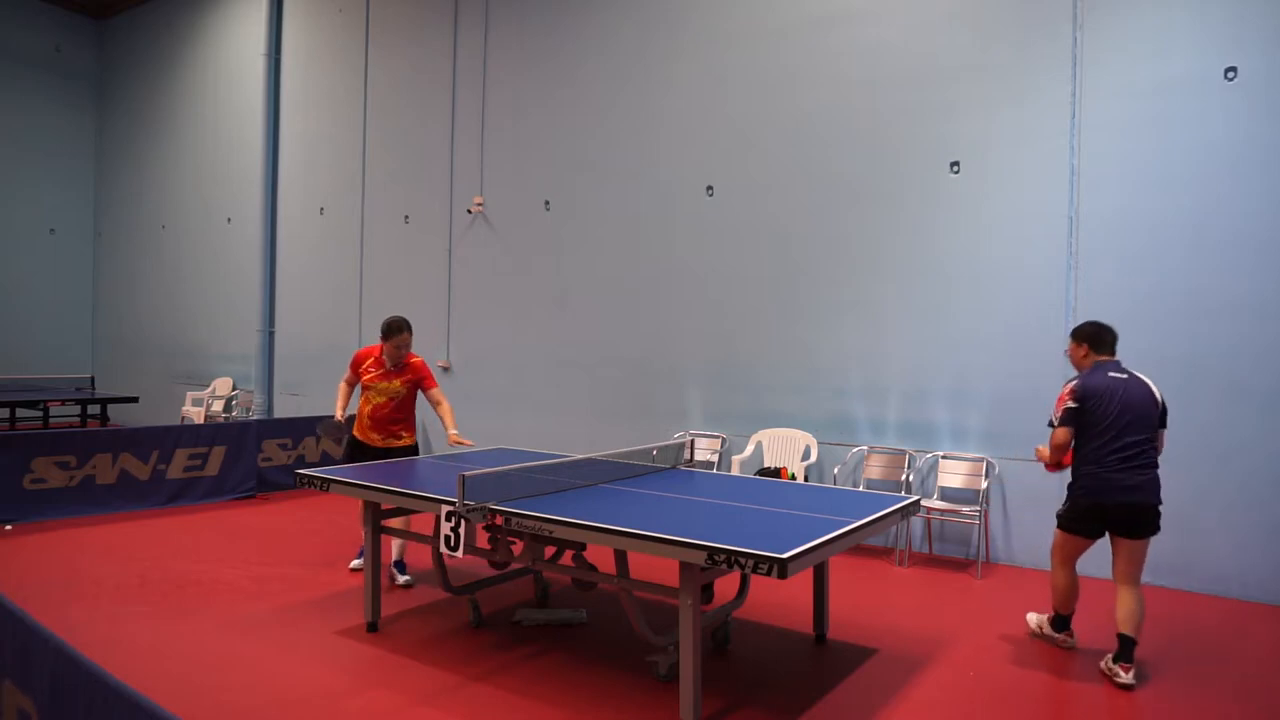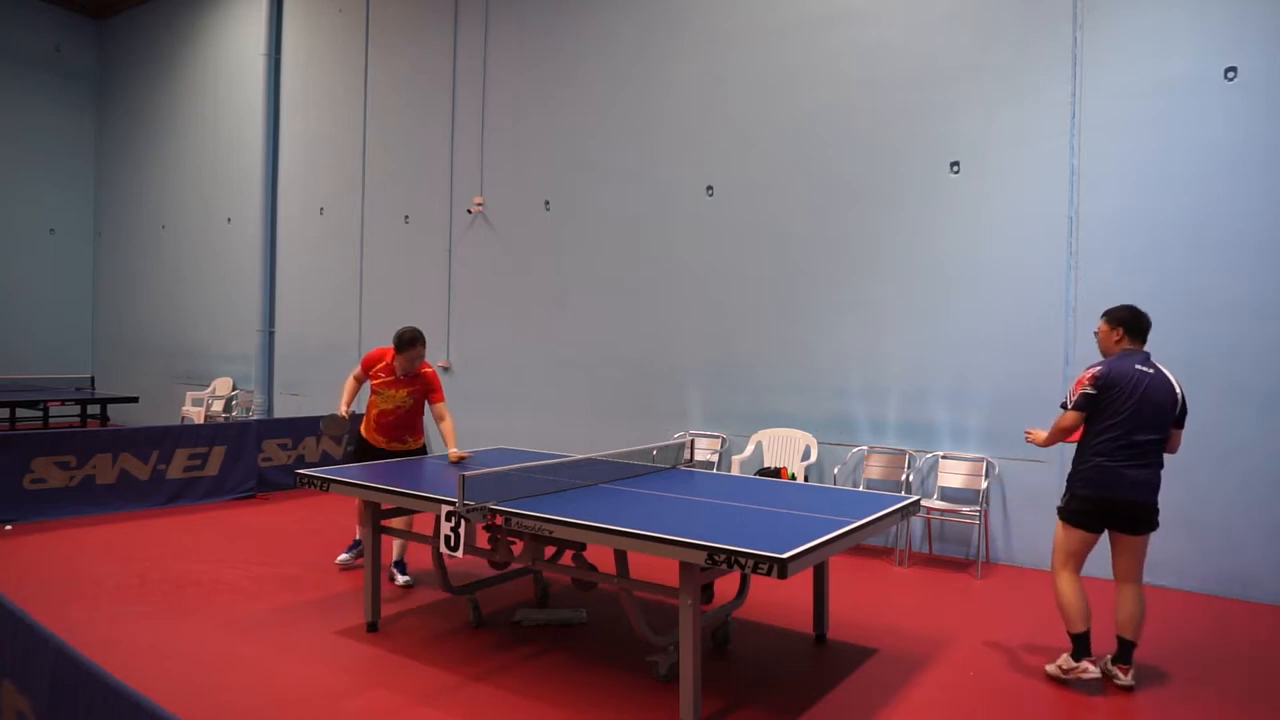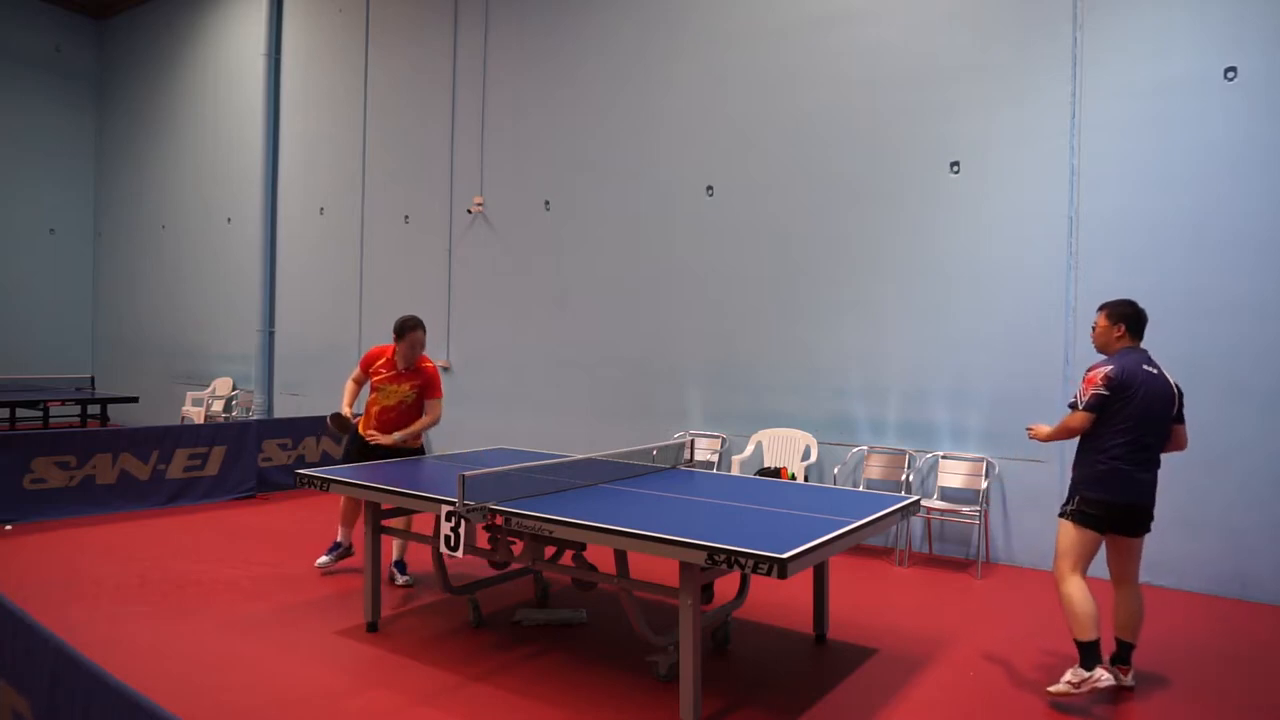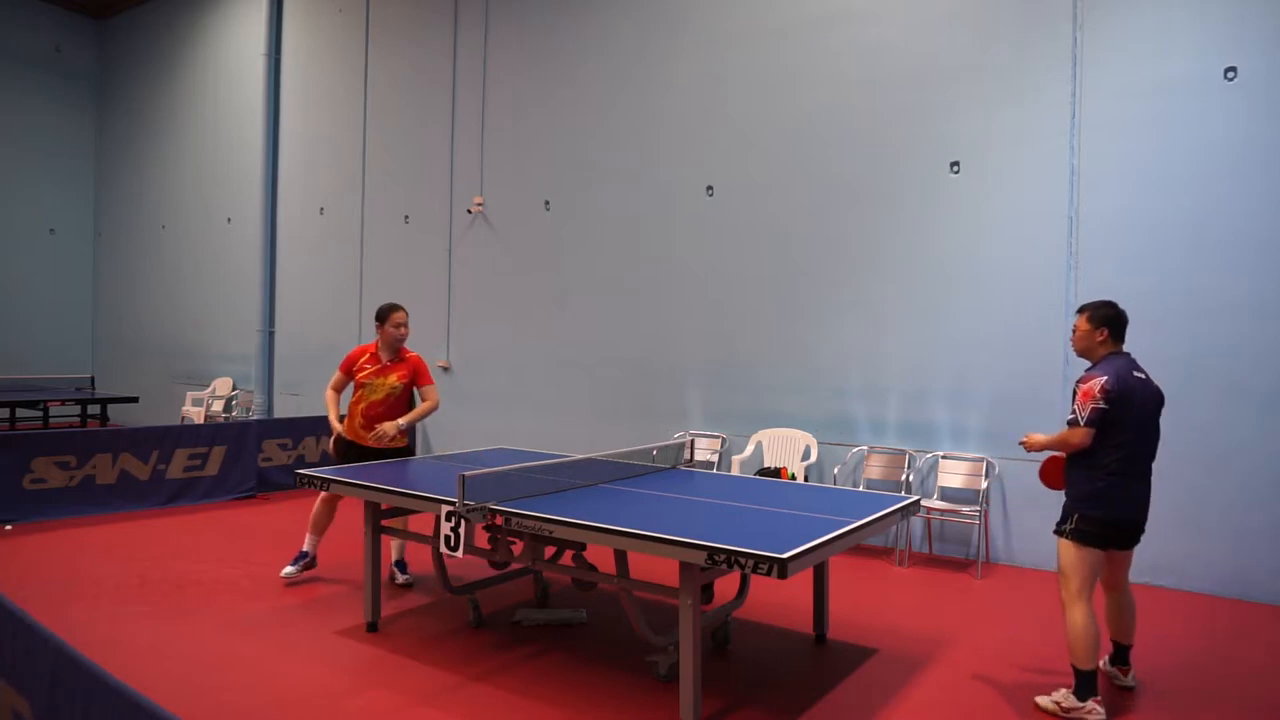
dt=0.3s
person 1, frame 1
left shoulder: (1079, 387)
right shoulder: (1148, 388)
left elbow: (1061, 441)
right elbow: (1157, 445)
left wrist: (1050, 458)
left hip: (1092, 493)
right hip: (1142, 495)
left knee: (1062, 561)
right knee: (1128, 582)
left ankle: (1060, 628)
right ankle: (1123, 662)
person 1, frame 2
left shoulder: (1100, 373)
right shoulder: (1170, 384)
left elbow: (1069, 423)
right elbow: (1172, 443)
left wrist: (1046, 439)
left hip: (1092, 487)
right hip: (1142, 492)
left knee: (1064, 570)
right knee: (1130, 581)
left ankle: (1081, 657)
right ankle: (1122, 664)
person 1, frame 3
left shoulder: (1106, 371)
right shoulder: (1166, 381)
left elbow: (1078, 423)
right elbow: (1178, 440)
left wrist: (1047, 433)
left hip: (1096, 489)
right hip: (1139, 493)
left knee: (1069, 574)
right knee: (1126, 581)
left ankle: (1090, 668)
right ankle: (1122, 665)
person 1, frame 4
left shoulder: (1098, 379)
right shoulder: (1147, 382)
left elbow: (1078, 439)
left wrist: (1042, 443)
left hip: (1092, 504)
right hip: (1133, 504)
left knee: (1075, 598)
right knee: (1117, 586)
right ankle: (1120, 666)
person 2, frame 1
left shoulder: (417, 367)
right shoulder: (363, 357)
left elbow: (440, 401)
right elbow: (347, 383)
left wrist: (452, 431)
right wrist: (340, 408)
left hip: (400, 444)
right hip: (363, 439)
left ankle: (397, 562)
right ankle: (368, 548)
person 2, frame 2
left shoulder: (427, 376)
right shoulder: (375, 358)
left elbow: (443, 417)
right elbow: (356, 378)
left wrist: (451, 450)
right wrist: (344, 404)
left hip: (407, 448)
right hip: (370, 439)
left ankle: (397, 563)
right ankle: (360, 542)
person 2, frame 3
left shoulder: (429, 372)
right shoulder: (375, 356)
left elbow: (433, 416)
right elbow: (354, 381)
left wrist: (395, 438)
right wrist: (346, 406)
left hip: (405, 446)
right hip: (366, 437)
left ankle: (397, 564)
right ankle: (343, 544)
person 2, frame 4
left shoulder: (413, 363)
right shoulder: (357, 356)
left elbow: (432, 402)
right elbow: (333, 389)
left wrist: (399, 424)
right wrist: (333, 420)
left hip: (392, 446)
right hip: (352, 440)
right knee: (329, 496)
left ankle: (397, 563)
right ankle: (307, 554)
